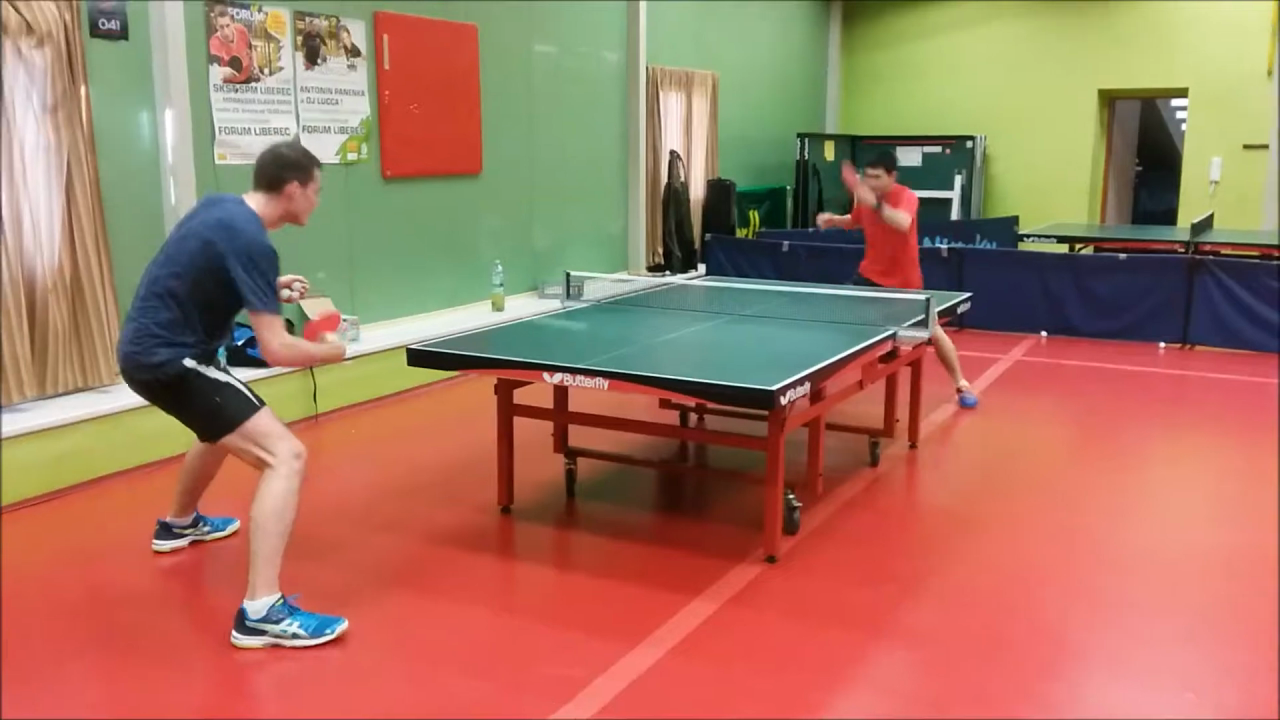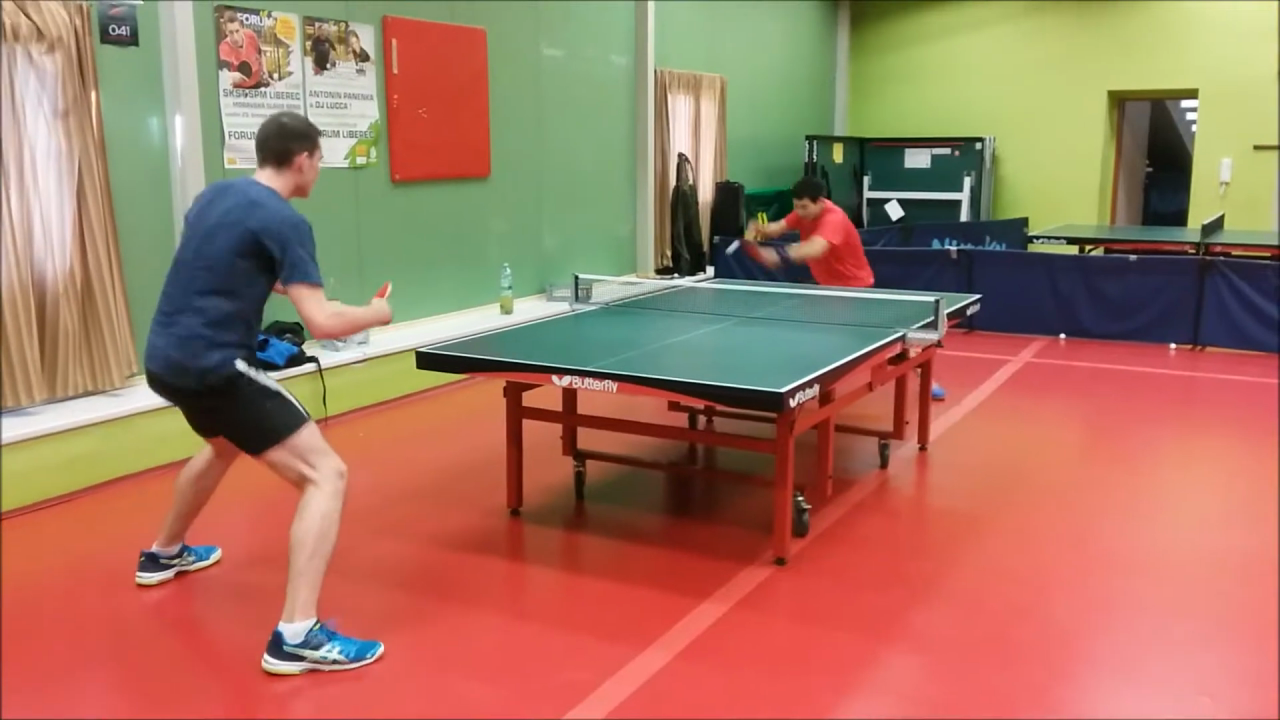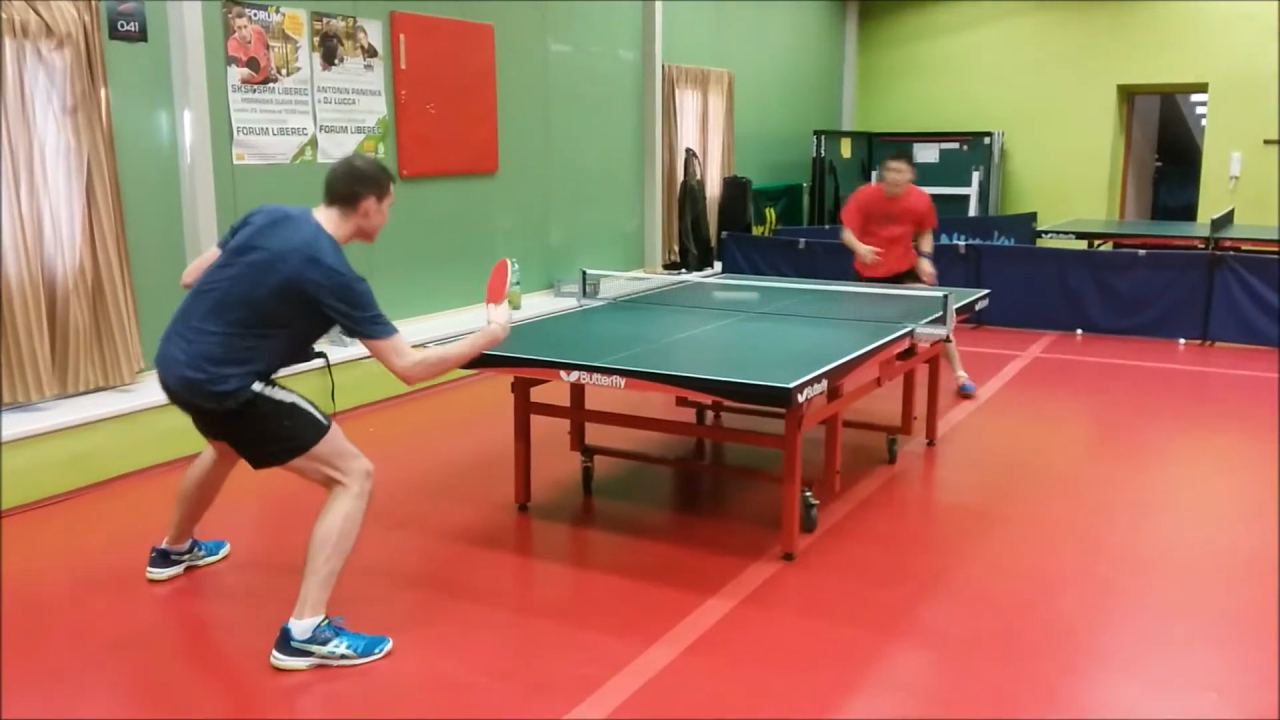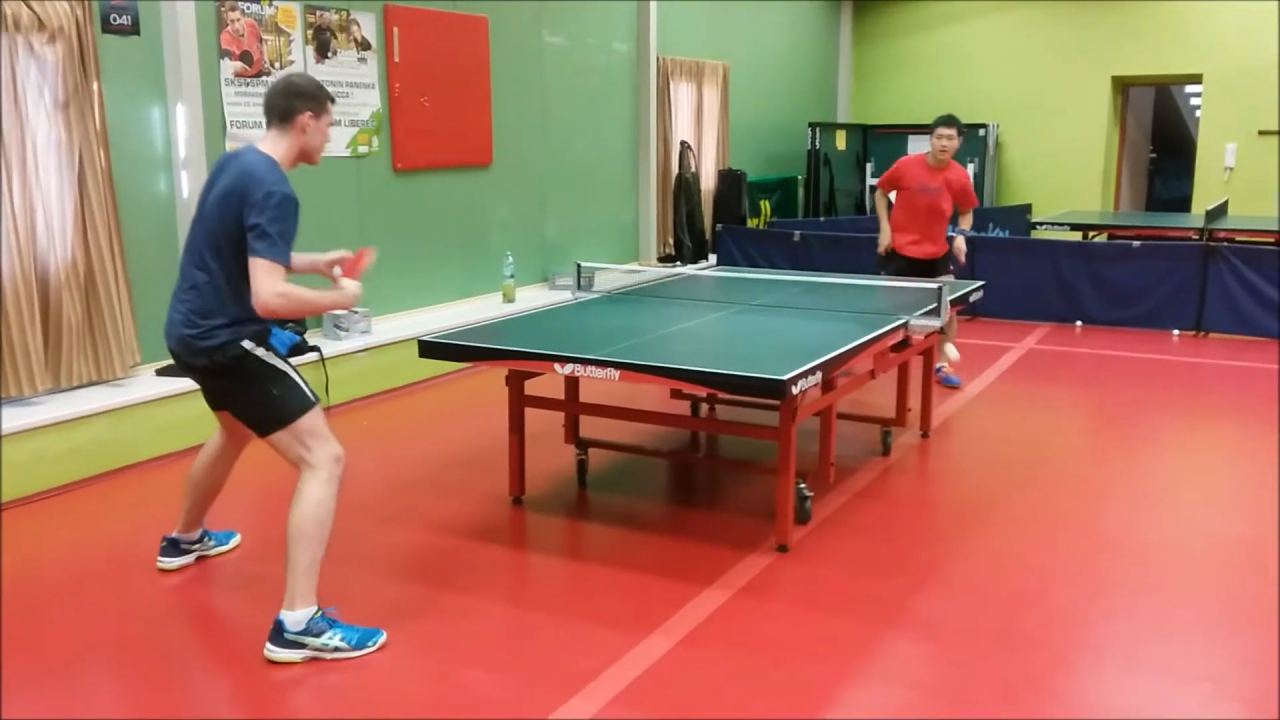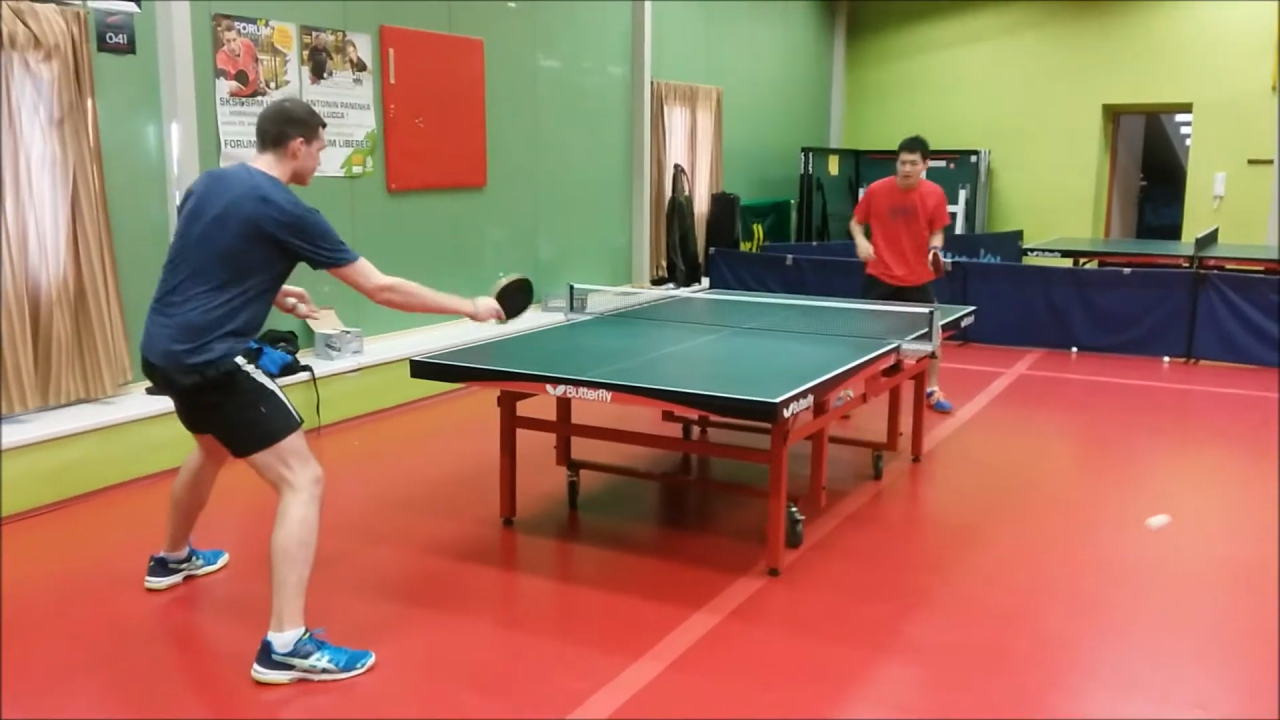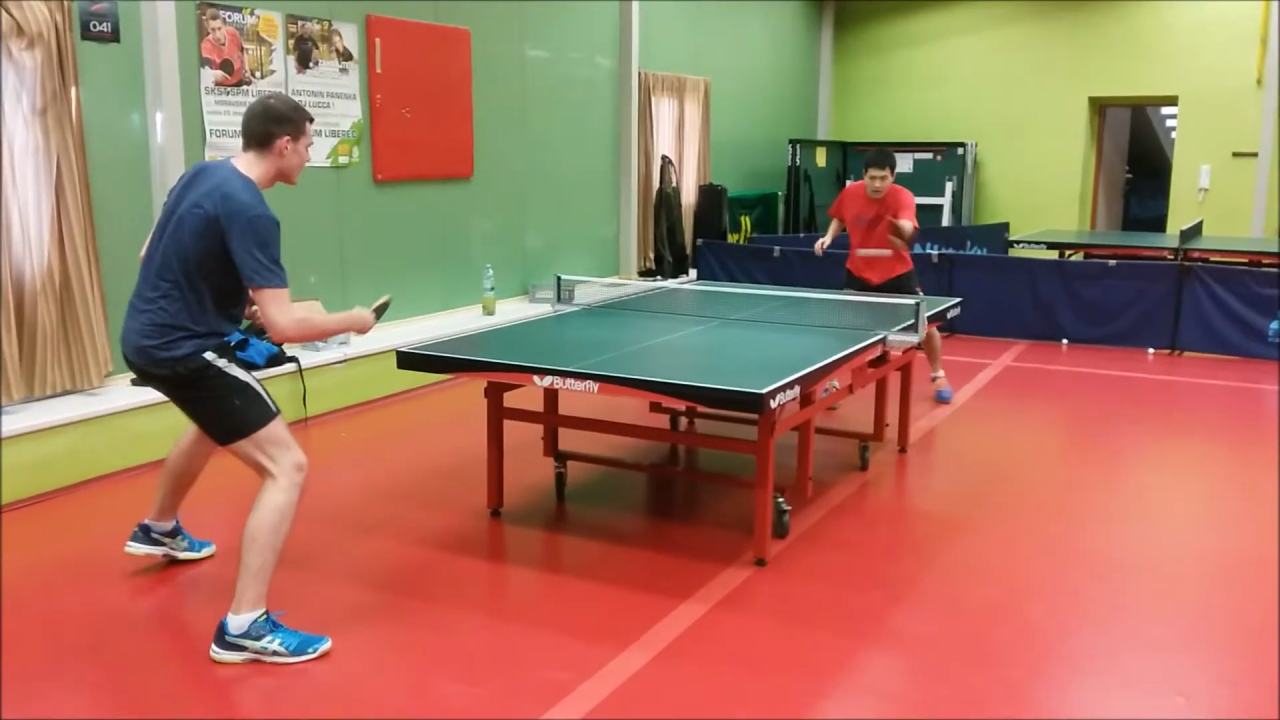
dt=0.5s
person 1, frame 1
left shoulder: (217, 205)
right shoulder: (255, 246)
right elbow: (276, 350)
left wrist: (268, 286)
right wrist: (330, 350)
left hip: (144, 349)
right hip: (166, 359)
left knee: (224, 423)
right knee: (285, 455)
left ankle: (179, 523)
right ankle: (261, 613)
person 1, frame 2
left shoulder: (215, 194)
right shoulder: (284, 222)
right elbow: (322, 321)
right wrist: (377, 313)
left hip: (163, 359)
right hip: (213, 366)
left knee: (224, 445)
right knee: (325, 476)
left ankle: (163, 553)
right ankle: (296, 636)
person 1, frame 3
left shoulder: (268, 217)
right shoulder: (335, 276)
left elbow: (193, 277)
right elbow: (409, 366)
right wrist: (488, 333)
left hip: (176, 361)
right hip: (222, 384)
left knee: (227, 448)
right knee: (353, 477)
left ankle: (172, 551)
right ankle: (304, 631)
person 1, frame 4
left shoulder: (233, 163)
right shoulder: (273, 191)
right elbow: (270, 299)
left wrist: (315, 261)
right wrist: (340, 297)
left hip: (190, 330)
right hip: (227, 341)
left knee: (235, 431)
right knee: (323, 459)
left ankle: (183, 538)
right ankle: (297, 623)
person 1, frame 5
left shoulder: (209, 183)
right shoulder: (286, 211)
right elbow: (381, 287)
right wrist: (468, 306)
left hip: (163, 347)
right hip: (210, 358)
left knee: (211, 448)
right knee: (302, 481)
left ankle: (171, 558)
right ankle: (286, 643)
person 1, frame 6
left shoulder: (202, 173)
right shoulder: (249, 212)
left elbow: (154, 252)
right elbow: (283, 326)
right wrist: (353, 319)
left hip: (146, 337)
right hip: (182, 351)
left knee: (214, 426)
right knee: (286, 466)
left ankle: (157, 529)
right ankle: (242, 626)
person 2, frame 1
left shoulder: (907, 197)
right shoulder: (865, 195)
left elbow: (904, 225)
left wrist: (875, 204)
right wrist: (834, 220)
left hip: (904, 280)
right hip: (870, 276)
left knee: (932, 331)
left ankle: (961, 384)
person 2, frame 2
left shoulder: (834, 218)
right shoulder: (803, 213)
left elbow: (815, 248)
right elbow: (779, 227)
left wrist: (780, 256)
right wrist: (761, 229)
left hip: (855, 284)
right hip: (825, 283)
person 2, frame 3
left shoulder: (921, 199)
right shoulder: (865, 195)
left elbow: (926, 235)
right elbow: (847, 230)
left wrist: (924, 259)
right wrist: (858, 247)
left hip: (904, 269)
right hip: (868, 272)
left ankle: (959, 373)
person 2, frame 4
left shoulder: (960, 177)
right shoulder: (906, 165)
left elbow: (966, 213)
right elbow: (880, 192)
left wrist: (960, 235)
right wrist: (885, 227)
left hip: (936, 254)
right hip: (899, 250)
left ankle: (942, 366)
person 2, frame 5
left shoulder: (935, 194)
right shoulder: (876, 190)
left elbow: (936, 233)
right elbow: (855, 223)
left wrist: (936, 251)
right wrist: (860, 241)
left hip: (919, 279)
right hip: (880, 277)
left ankle: (931, 390)
person 2, frame 6
left shoulder: (902, 197)
right shoulder: (850, 193)
left elbow: (907, 227)
right elbow: (839, 219)
left wrist: (902, 232)
right wrist: (829, 237)
left hip: (897, 273)
right hip: (858, 273)
left knee: (926, 326)
left ankle: (937, 376)
